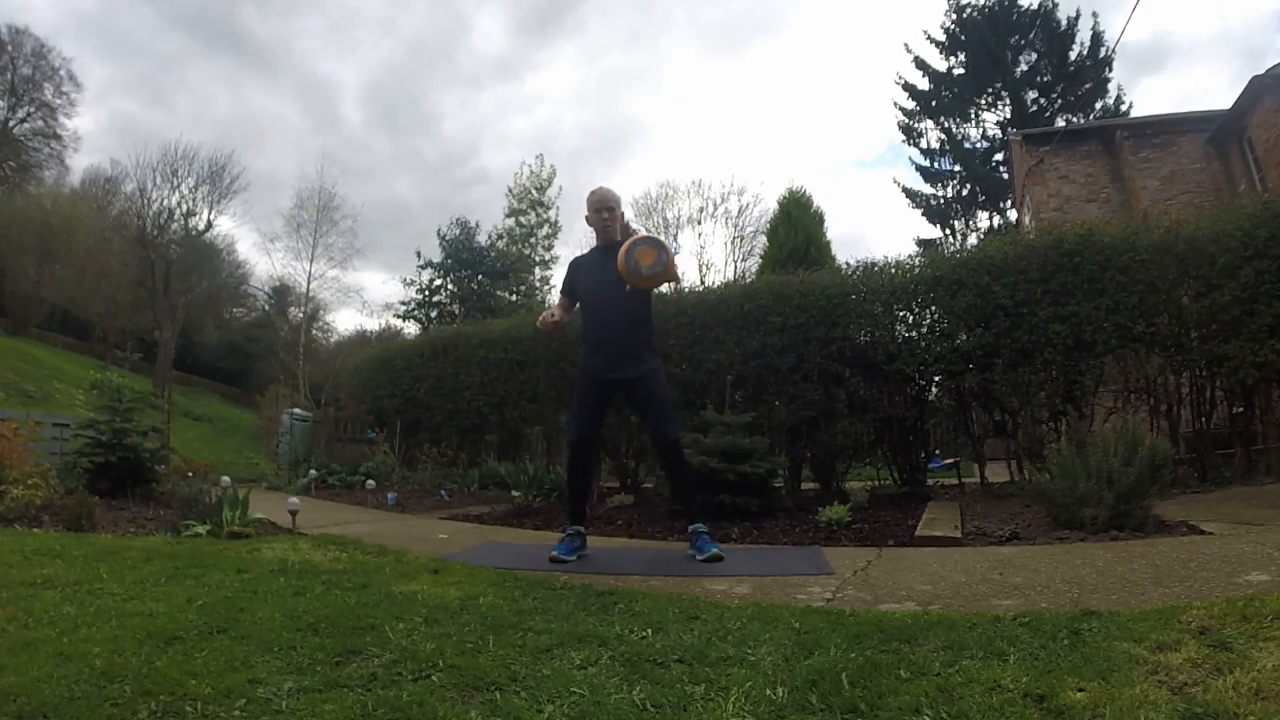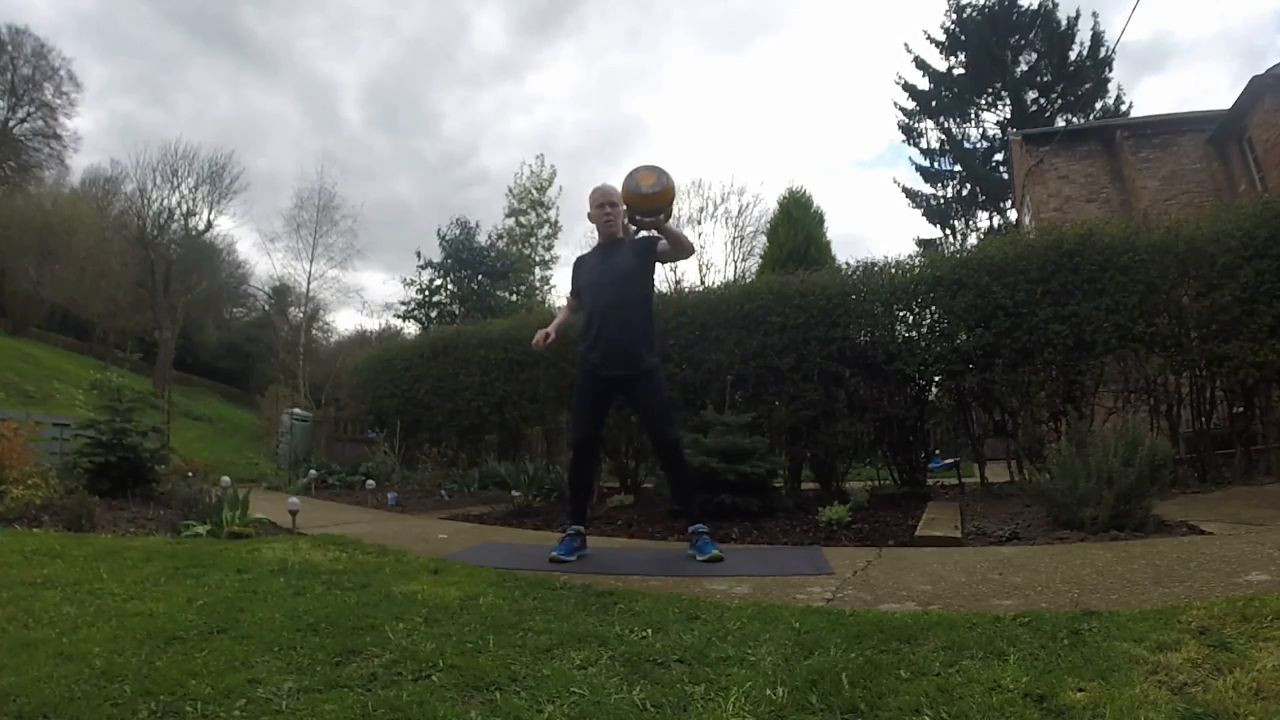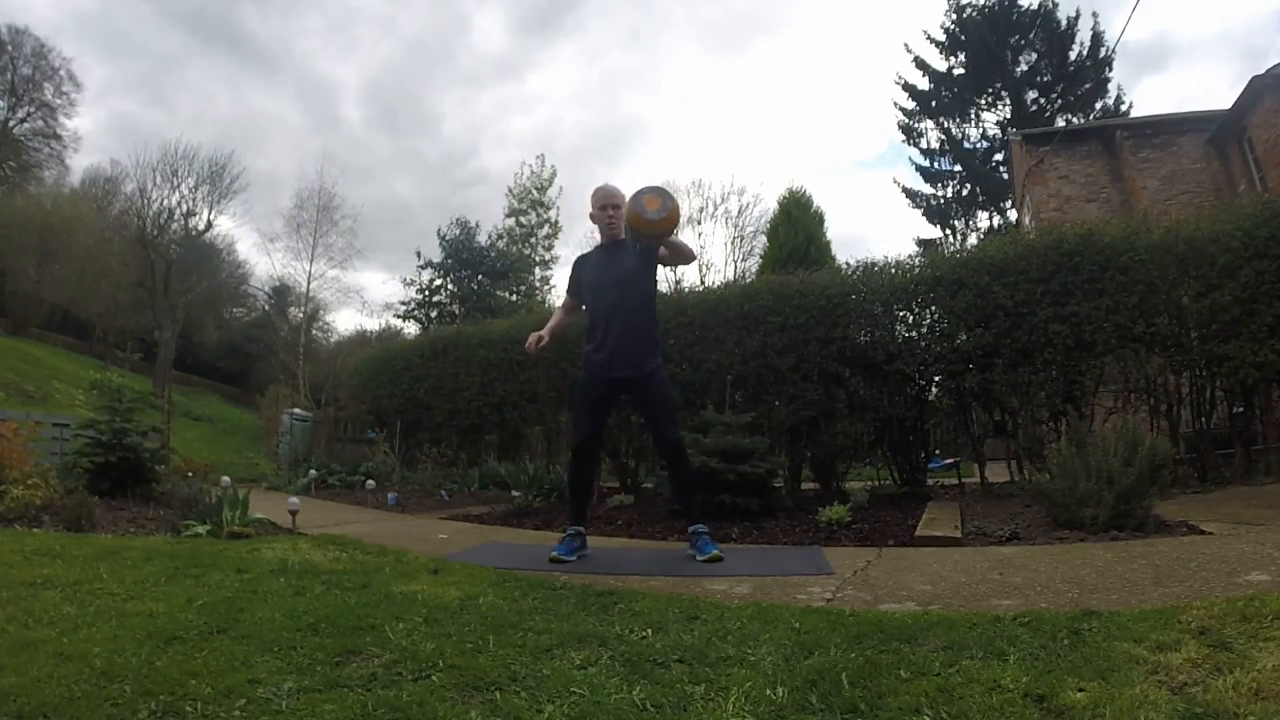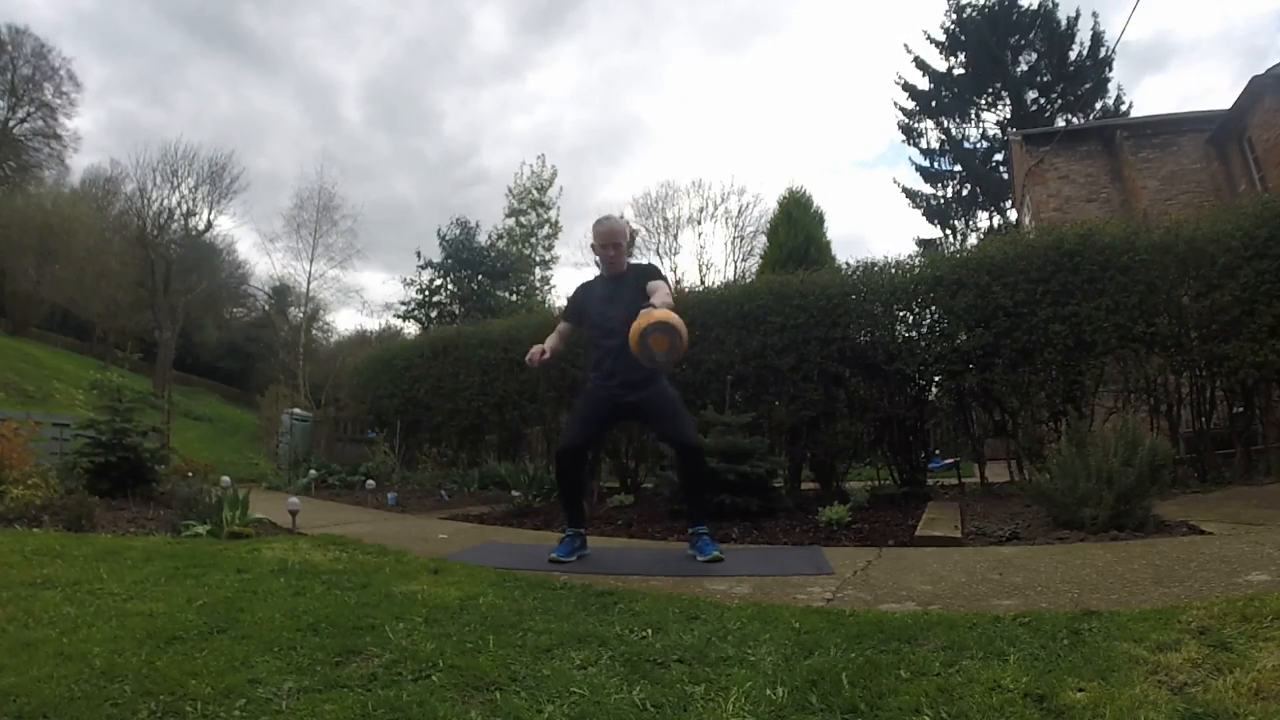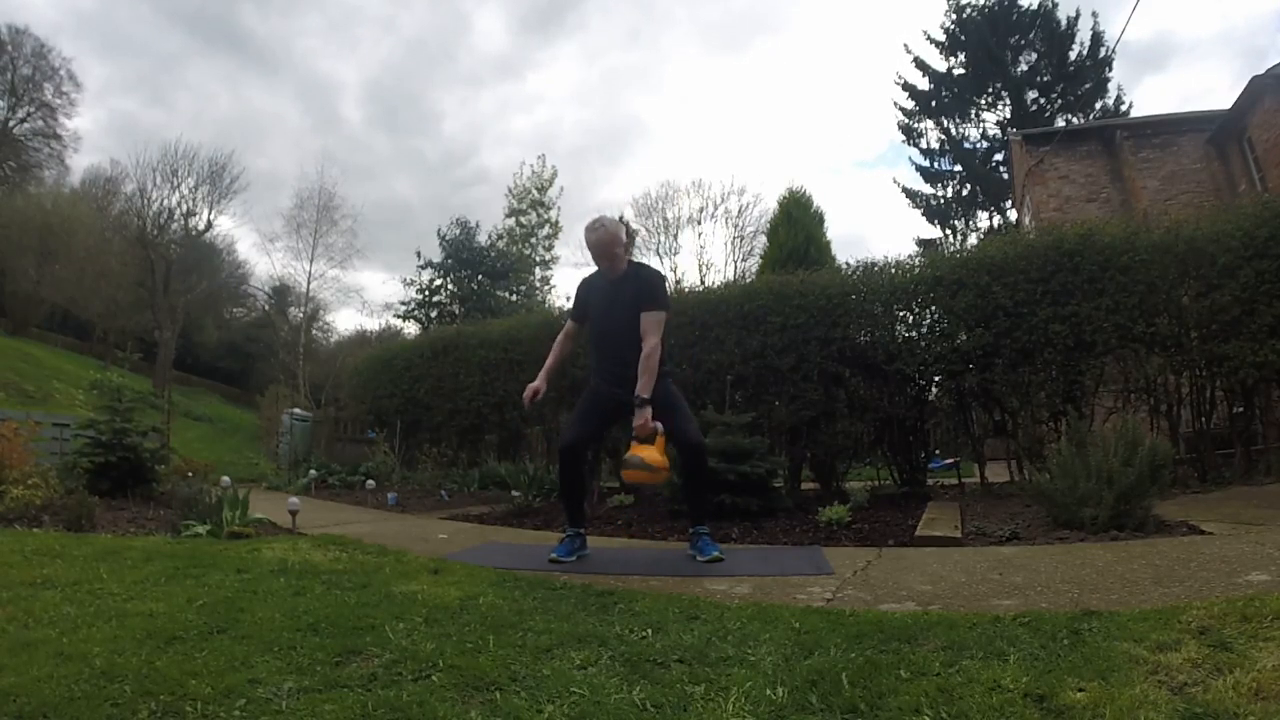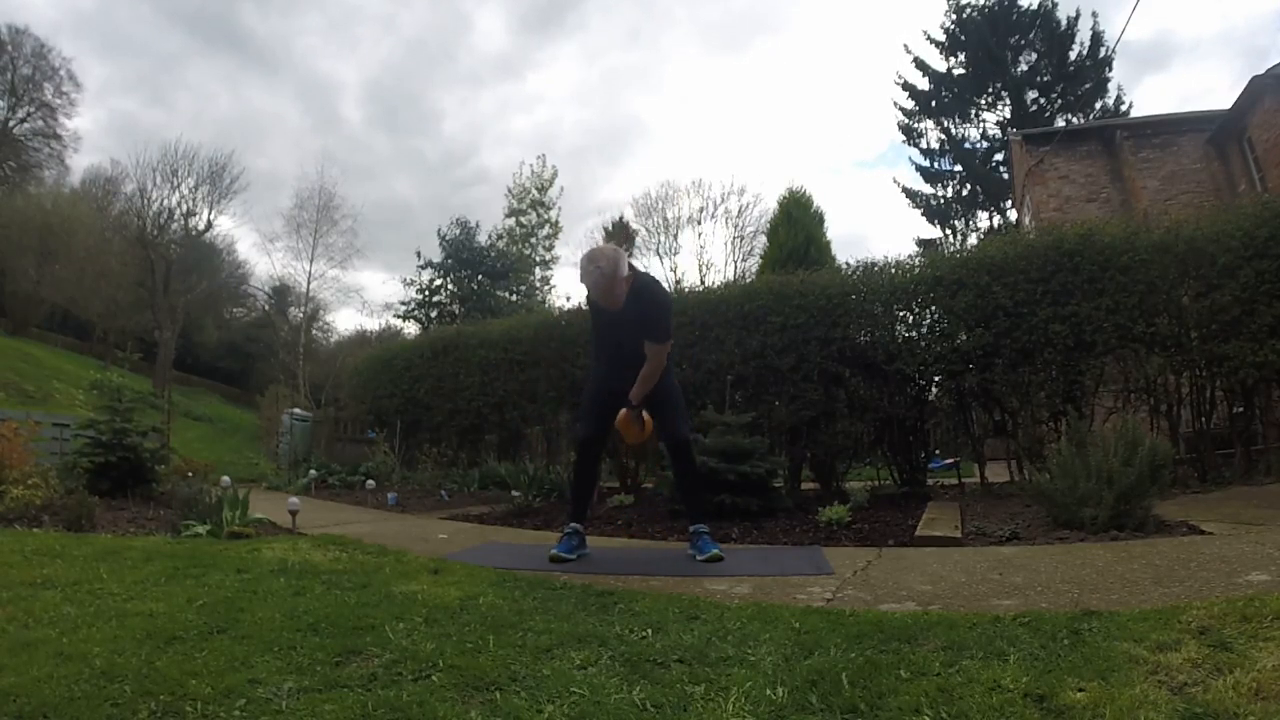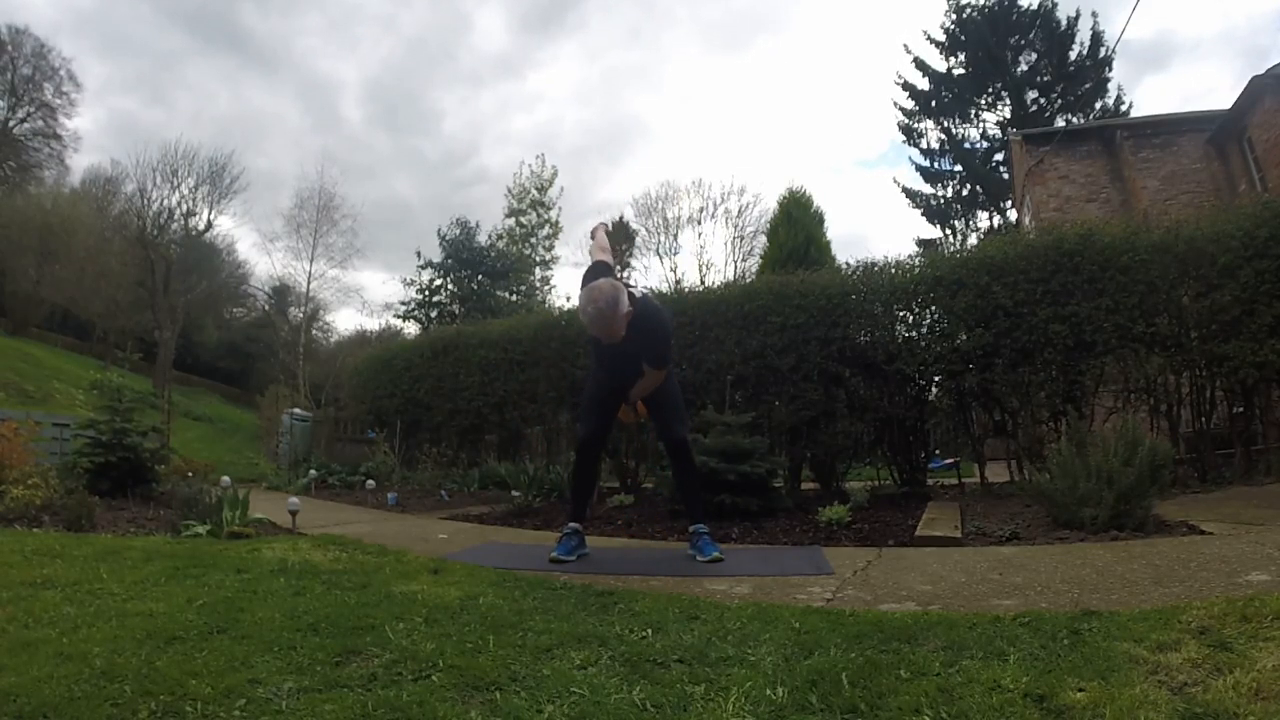
dt=0.2s
person 1, frame 1
right shoulder: (579, 265)
right elbow: (565, 308)
right wrist: (552, 316)
left hip: (641, 367)
right hip: (594, 370)
left knee: (668, 443)
right knee: (579, 444)
left ankle: (697, 530)
right ankle: (575, 532)
person 1, frame 2
left shoulder: (642, 247)
right shoulder: (583, 263)
left elbow: (685, 250)
right elbow: (573, 306)
left wrist: (661, 225)
right wrist: (552, 328)
left hip: (640, 366)
right hip: (594, 368)
left knee: (667, 444)
right knee: (583, 447)
left ankle: (697, 530)
right ankle: (576, 532)
person 1, frame 3
left shoulder: (643, 248)
right shoulder: (584, 263)
left elbow: (687, 257)
right elbow: (569, 306)
left wrist: (664, 236)
right wrist: (546, 331)
left hip: (644, 366)
right hip: (598, 369)
left knee: (671, 444)
right knee: (583, 447)
left ankle: (697, 531)
right ankle: (576, 533)
person 1, frame 4
left shoulder: (645, 272)
right shoulder: (586, 292)
left elbow: (663, 293)
right elbow: (563, 332)
left wrist: (656, 308)
right wrist: (546, 347)
left hip: (649, 386)
right hip: (603, 389)
left knee: (690, 446)
right knee: (568, 451)
left ankle: (698, 533)
right ankle: (575, 534)
person 1, frame 5
left shoulder: (648, 279)
right shoulder: (588, 287)
left elbow: (652, 342)
right elbow: (568, 333)
left wrist: (645, 401)
right wrist: (543, 376)
left hip: (652, 385)
right hip: (604, 386)
left knee: (693, 445)
right knee: (569, 447)
left ankle: (699, 533)
right ankle: (575, 534)
person 1, frame 6
left shoulder: (654, 297)
right shoulder: (595, 282)
left elbow: (655, 362)
left wrist: (634, 403)
left hip: (650, 379)
right hip: (606, 374)
left knee: (679, 443)
right knee: (587, 444)
left ankle: (699, 532)
right ankle: (575, 532)
person 1, frame 7
left shoulder: (654, 321)
right shoulder: (594, 286)
left elbow: (654, 378)
right elbow: (600, 251)
left wrist: (630, 398)
right wrist: (598, 231)
left hip: (649, 376)
right hip: (606, 374)
left knee: (677, 442)
right knee: (587, 444)
left ankle: (699, 532)
right ankle: (574, 532)
